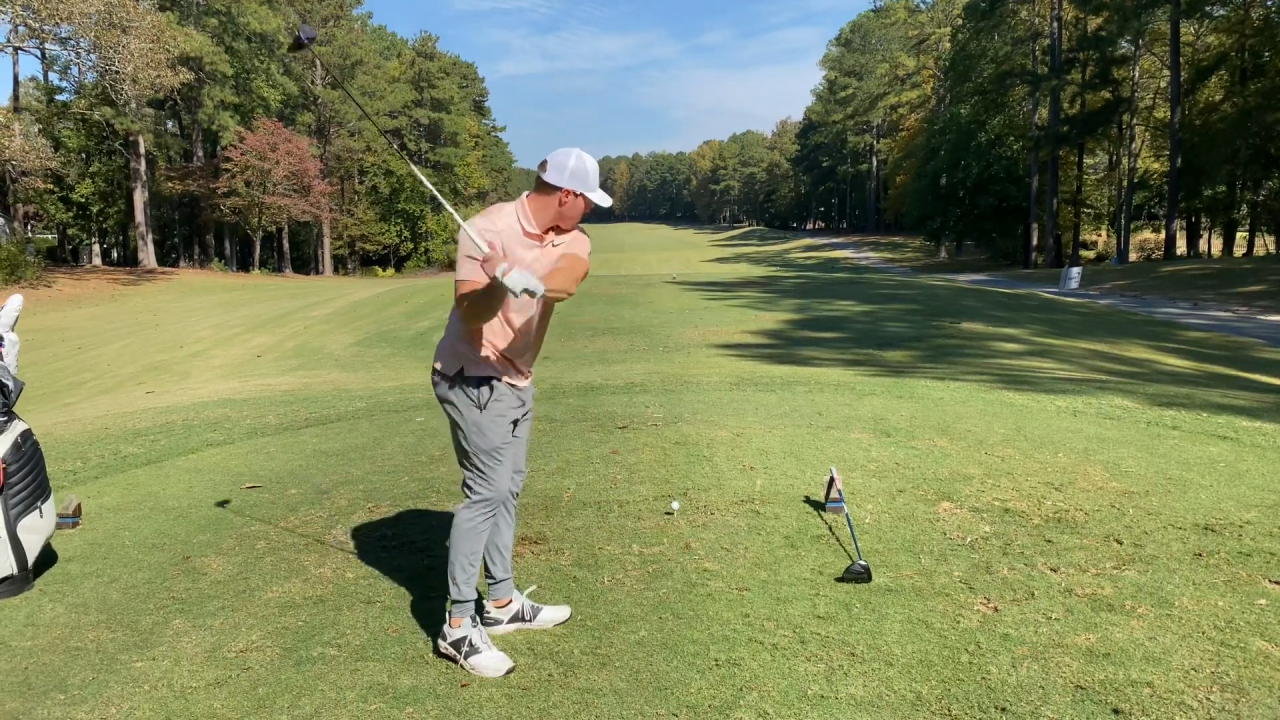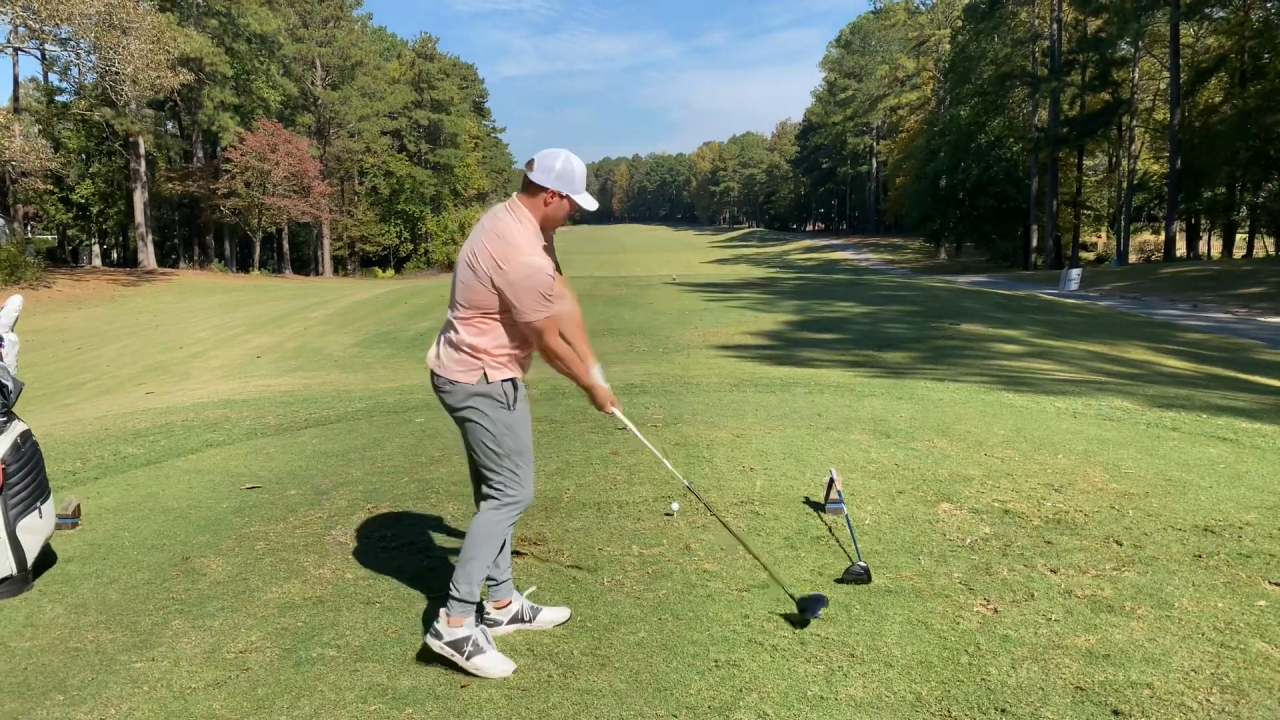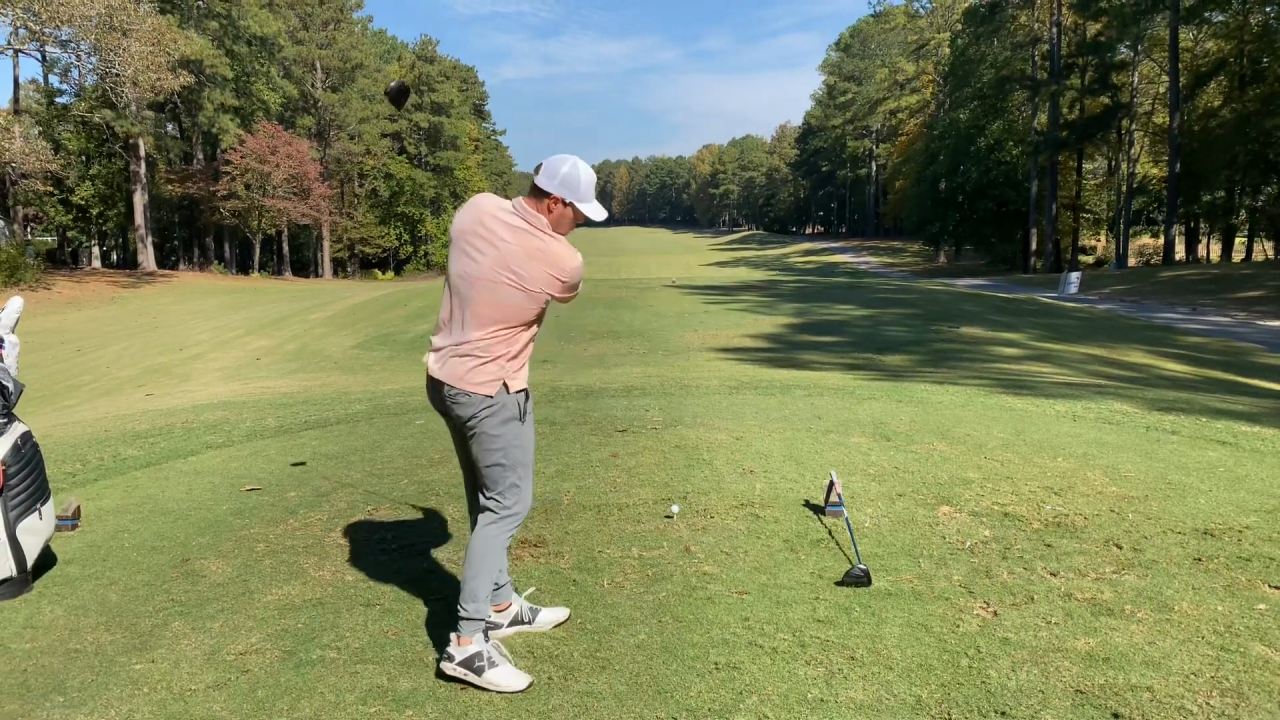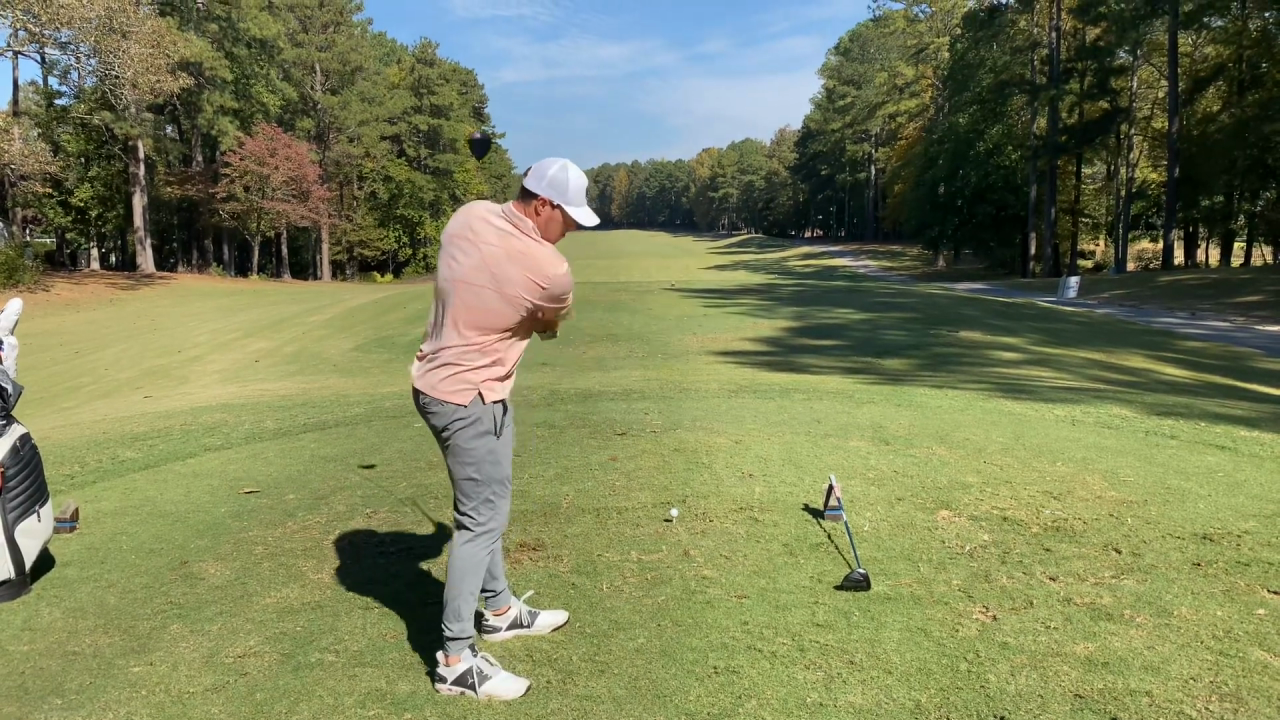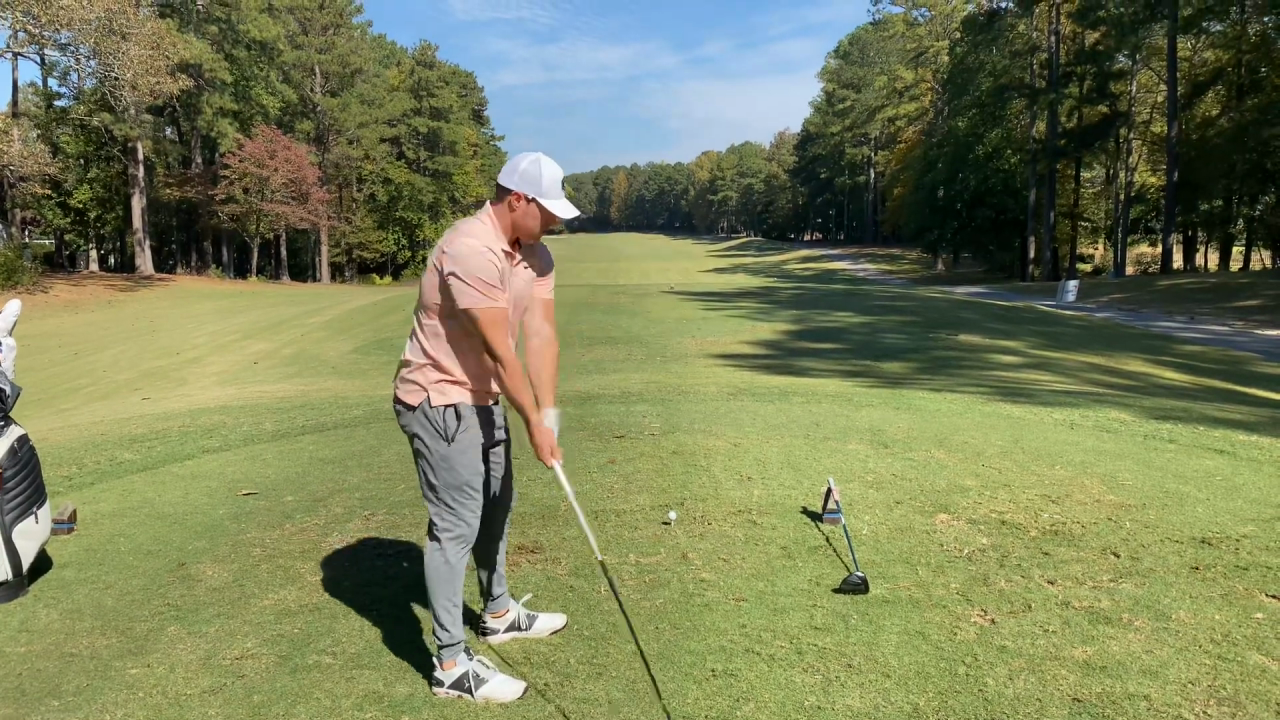
dt=0.3s
person 1, frame 1
left shoulder: (571, 236)
right shoulder: (489, 229)
left elbow: (570, 277)
right elbow: (469, 311)
left wrist: (528, 281)
right wrist: (495, 283)
left hip: (513, 381)
right hip: (471, 377)
left knee: (506, 488)
right knee: (487, 490)
left ankle: (502, 602)
right ankle: (459, 623)
person 1, frame 2
left shoulder: (523, 222)
right shoulder: (521, 255)
left elbow: (561, 297)
right elbow: (551, 342)
left wrist: (594, 363)
right wrist: (594, 387)
left hip: (477, 375)
right hip: (483, 380)
left knee: (498, 490)
right knee: (511, 492)
left ankle: (501, 602)
right ankle: (456, 620)
person 1, frame 3
left shoulder: (475, 209)
right shoulder: (564, 261)
left hip: (445, 377)
right hip: (491, 392)
left knee: (489, 498)
right knee: (507, 506)
left ankle: (500, 605)
right ankle: (467, 642)
person 1, frame 4
left shoulder: (469, 216)
right shoulder: (550, 269)
right elbow: (555, 319)
left hip: (437, 385)
right hip: (472, 400)
left knee: (483, 509)
right knee: (483, 520)
left ankle: (498, 609)
right ankle: (456, 660)
person 1, frame 5
left shoulder: (538, 258)
right shoulder: (470, 248)
left elbow: (541, 332)
right elbow: (499, 348)
left wrist: (548, 408)
right wrist: (536, 420)
left hip: (485, 402)
right hip: (438, 401)
left knee: (494, 504)
right knee: (456, 525)
left ankle: (498, 611)
right ankle: (451, 664)
